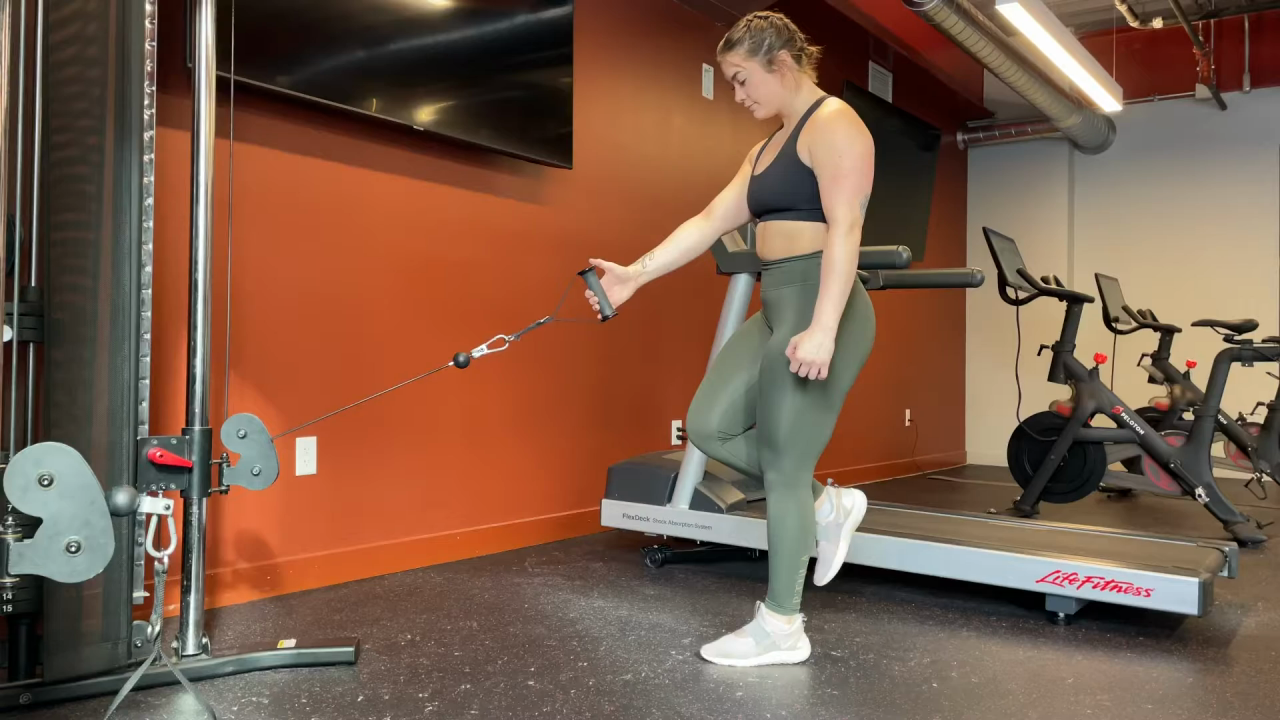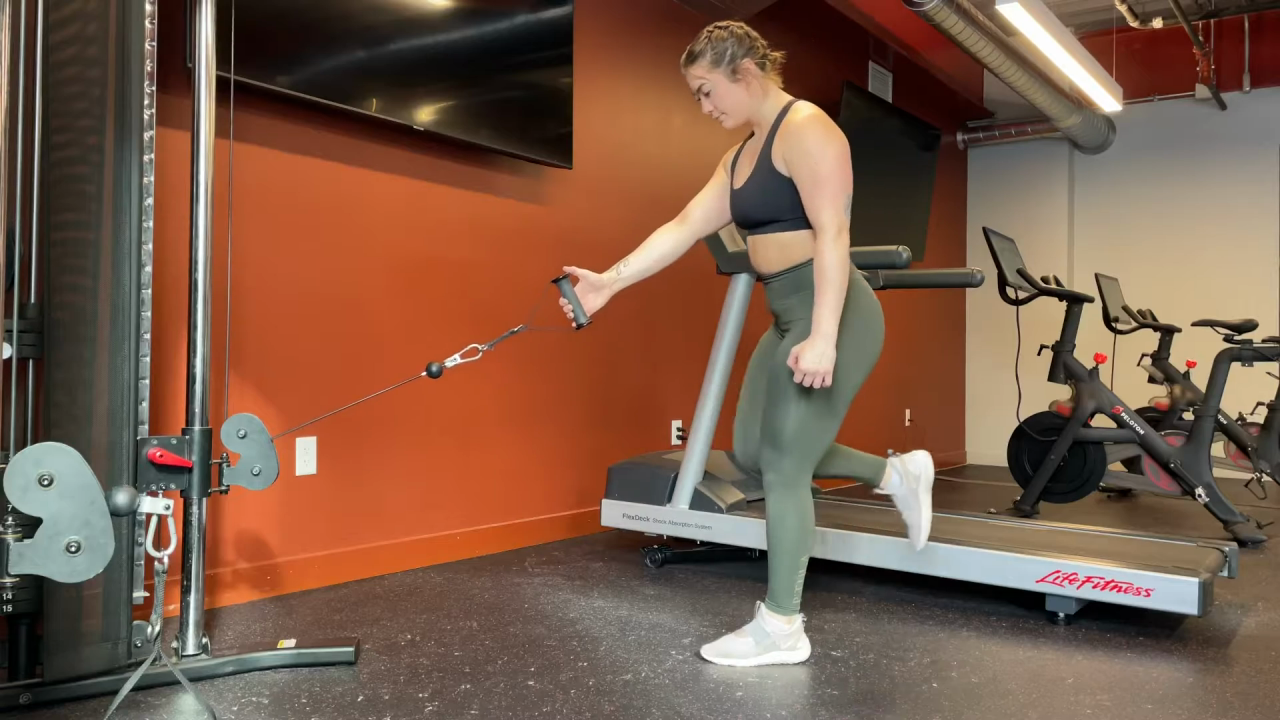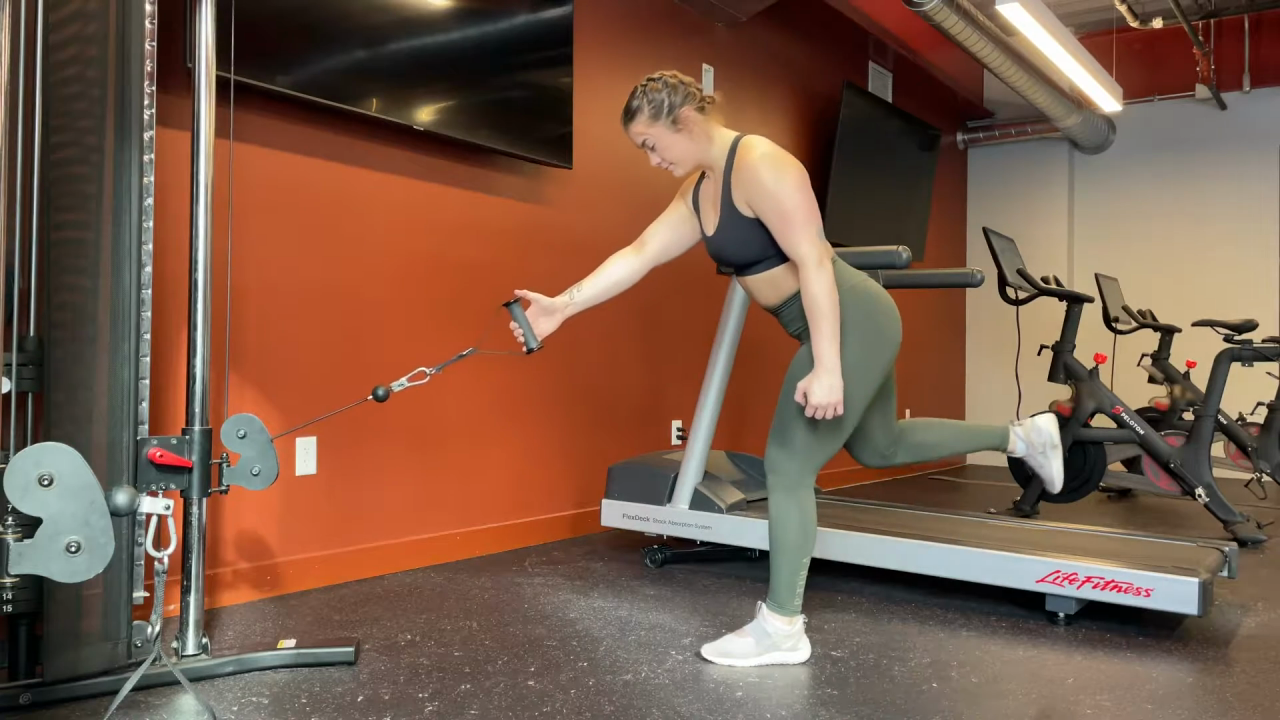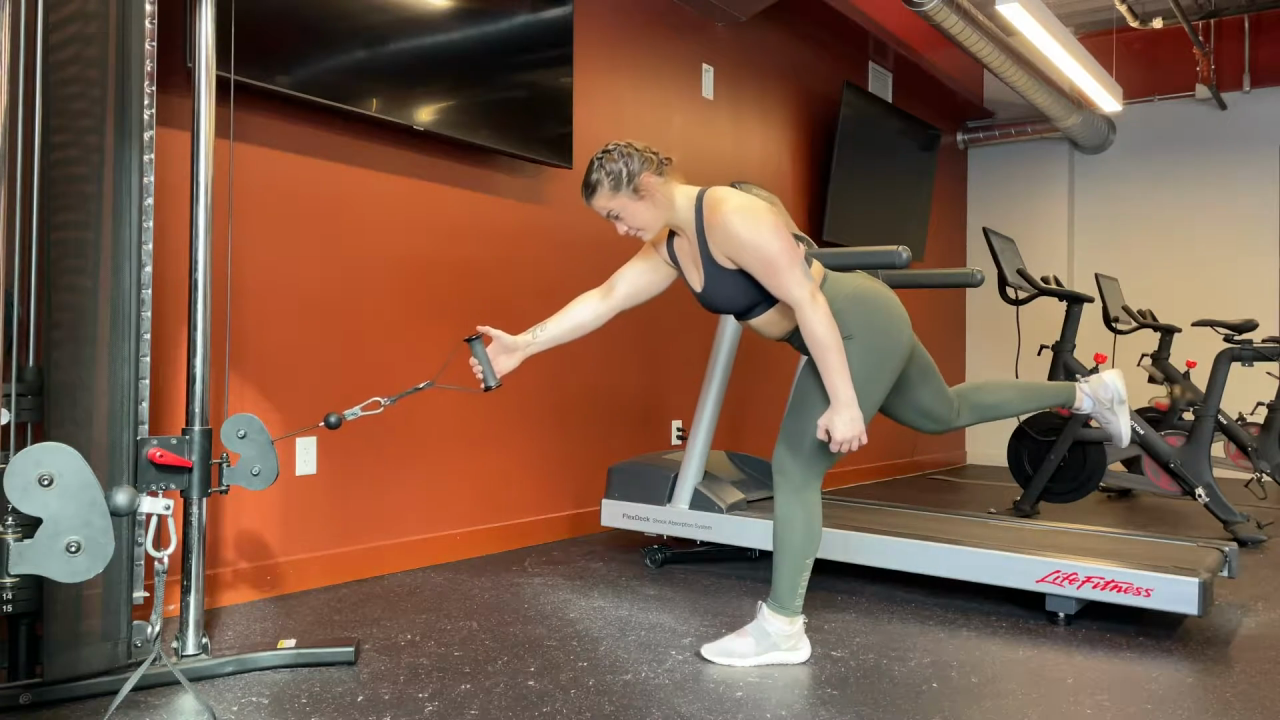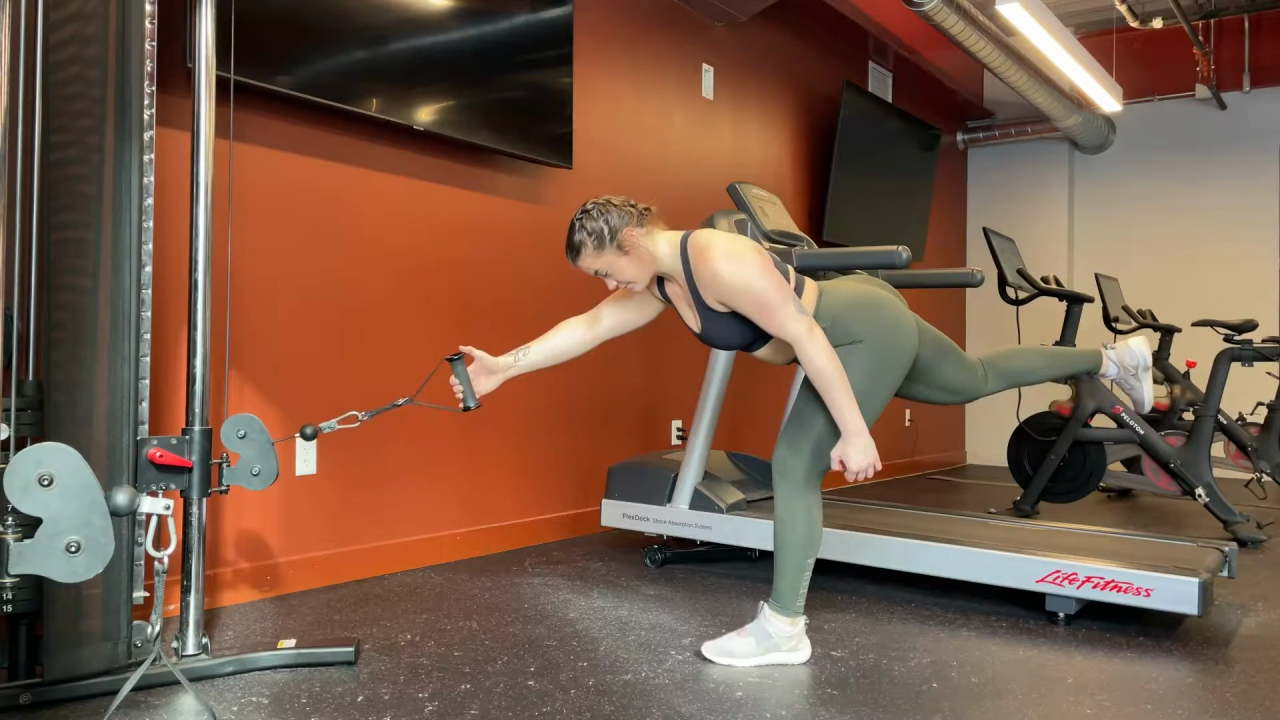
dt=0.5s
person 1, frame 1
left shoulder: (834, 124)
right shoulder: (770, 146)
left elbow: (845, 231)
right elbow: (710, 221)
left wrist: (821, 328)
right wrist: (635, 274)
left hip: (818, 314)
right hip: (777, 310)
left knee: (782, 466)
right knee: (709, 427)
left ankle: (781, 629)
right ankle: (826, 504)
person 1, frame 2
left shoulder: (806, 129)
right shoulder: (743, 154)
left elbow: (833, 237)
right elbow: (685, 227)
left wrist: (823, 337)
right wrist: (611, 282)
left hip: (830, 317)
right hip: (790, 318)
left knee: (782, 467)
right knee: (753, 450)
left ankle: (781, 629)
right ankle: (893, 473)
person 1, frame 3
left shoulder: (759, 166)
right shoulder: (697, 192)
left elbow: (813, 264)
right elbow: (636, 255)
left wrist: (826, 368)
right wrist: (560, 306)
left hip: (851, 322)
right hip: (841, 325)
left knee: (788, 466)
right knee: (877, 449)
left ankle: (782, 628)
right ankle: (1022, 437)
person 1, frame 4
left shoulder: (729, 216)
right shoulder: (670, 246)
left elbow: (806, 302)
right elbow: (604, 298)
left wrist: (843, 402)
right wrist: (523, 345)
left hip: (863, 327)
right hip: (861, 328)
left knee: (796, 469)
right knee: (945, 413)
left ankle: (782, 627)
right ankle: (1087, 394)
person 1, frame 5
left shoulder: (714, 261)
right shoulder: (660, 283)
left elbow: (804, 337)
right elbow: (586, 327)
left wrist: (853, 431)
right wrist: (504, 366)
left hip: (870, 332)
right hip: (867, 322)
left knee: (794, 467)
right knee: (976, 379)
left ankle: (783, 628)
right ankle: (1112, 359)
